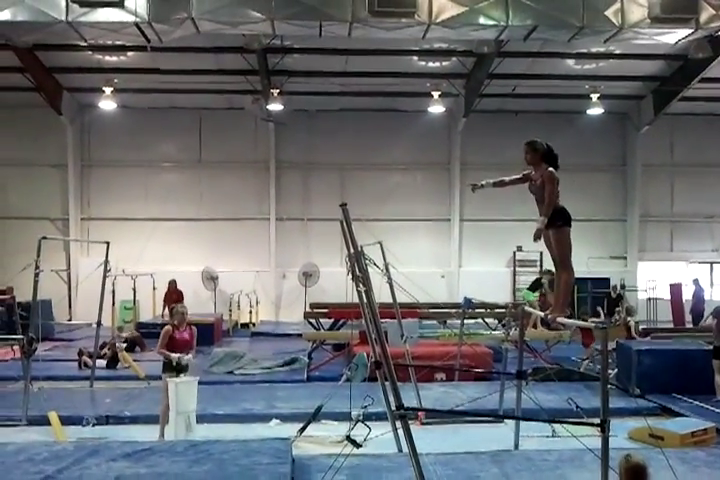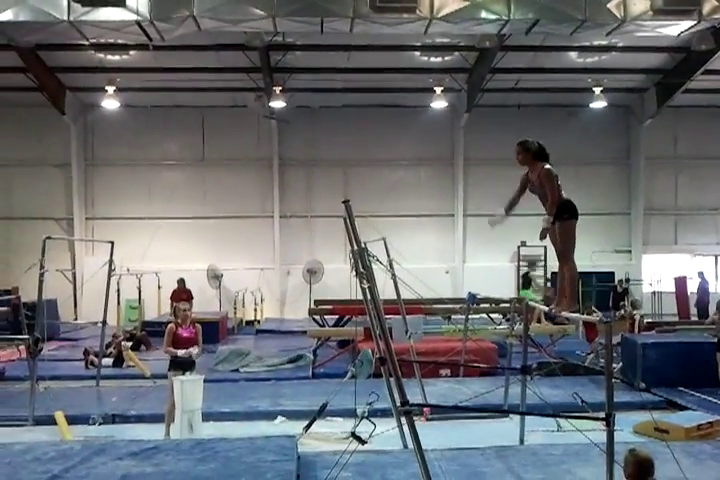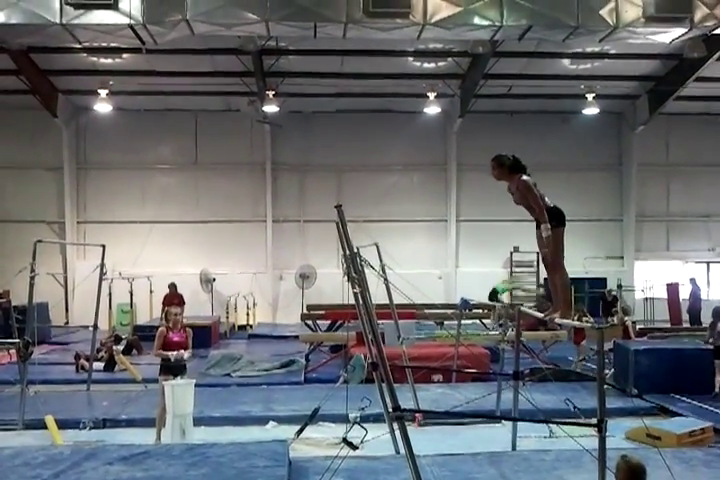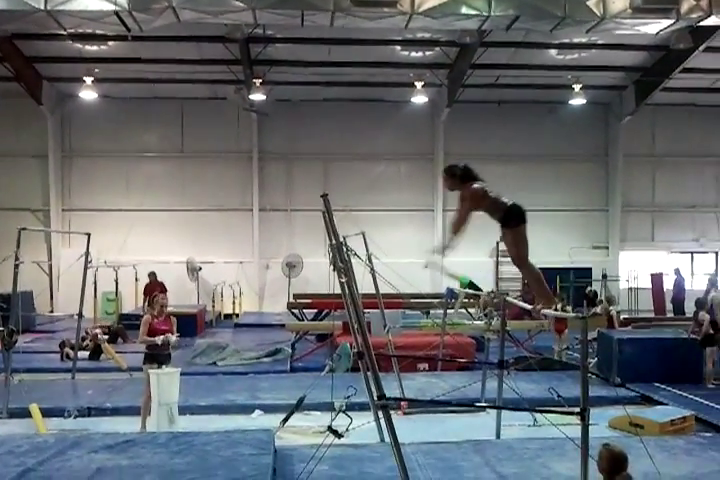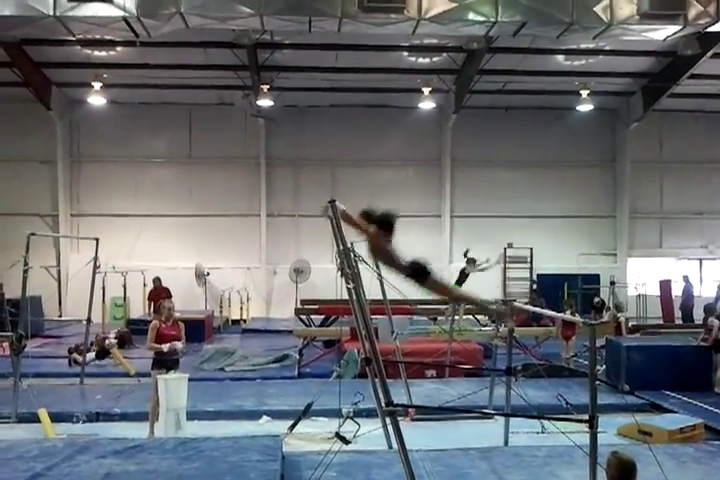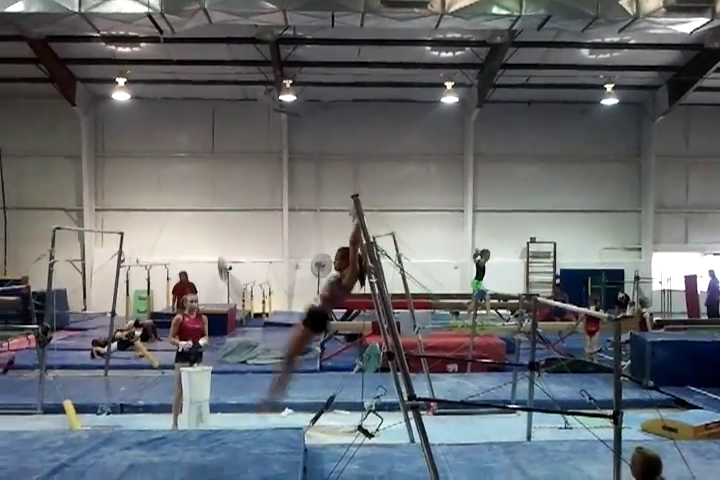
dt=0.4s
person 1, frame 1
left shoulder: (549, 173)
right shoulder: (531, 175)
left elbow: (550, 202)
right elbow: (507, 181)
left wrist: (540, 225)
right wrist: (483, 184)
left hip: (559, 218)
right hip: (548, 220)
left knee: (565, 265)
right knee: (558, 265)
left ankle: (563, 307)
right ankle: (557, 306)
person 1, frame 2
left shoulder: (546, 171)
right shoulder: (528, 175)
left elbow: (554, 199)
right elbow: (516, 198)
left wrist: (547, 224)
right wrist: (502, 215)
left hip: (565, 211)
right hip: (554, 213)
left knee: (567, 259)
right knee: (562, 259)
left ankle: (572, 302)
right ankle: (561, 300)
person 1, frame 3
left shoulder: (523, 183)
right shoulder: (511, 186)
left elbow: (539, 206)
left wrist: (546, 232)
left hip: (552, 217)
right hip: (543, 220)
left knee: (557, 266)
right knee: (549, 266)
left ankle: (566, 309)
right ankle: (558, 307)
person 1, frame 4
left shoulder: (471, 192)
right shoulder: (467, 193)
left elbow: (462, 219)
right elbow: (460, 218)
left wrist: (449, 242)
right wrist: (450, 241)
left hip: (512, 216)
right hip: (507, 219)
left knee: (522, 262)
right knee: (518, 261)
left ankle: (548, 299)
right ankle: (543, 299)
person 1, frame 5
left shoulder: (374, 234)
right shoulder: (377, 235)
left elbow: (352, 220)
left wrist: (335, 209)
left hip: (414, 270)
right hip: (414, 269)
left knee: (452, 294)
right knee: (451, 293)
left ankle: (490, 308)
right ankle: (490, 306)
person 1, frame 6
left shoulder: (349, 275)
right shoulder: (343, 276)
left elbow: (353, 247)
right elbow: (353, 247)
left wrist: (357, 227)
left hip: (317, 318)
right hip: (315, 315)
left knee: (290, 356)
right knee: (290, 355)
left ankle: (274, 393)
person 2, frame 1
left shoulder: (192, 329)
right shoulder: (168, 329)
left elbow: (193, 348)
right elbow: (159, 349)
left wrist: (190, 356)
right wrist: (172, 356)
left hip: (184, 366)
right hip: (169, 366)
right knee: (168, 400)
right ankle: (161, 434)
person 2, frame 2
left shoulder: (196, 327)
right shoulder: (172, 327)
left elbow: (200, 345)
right elbow: (166, 348)
left wrist: (196, 351)
right wrist: (180, 352)
left hip: (190, 364)
right hip: (176, 364)
right knee: (173, 399)
right ankle: (167, 432)
person 2, frame 3
left shoulder: (187, 331)
right shoulder: (163, 330)
left elbow: (189, 349)
right elbow: (156, 351)
left wrist: (186, 354)
right wrist: (172, 354)
left hip: (181, 368)
right hip: (166, 369)
right knee: (164, 403)
right ankle: (158, 437)
person 2, frame 4
left shoulder: (171, 319)
right shoulder: (148, 318)
left elbow: (174, 338)
right elbow: (141, 339)
left wrist: (172, 339)
right wrist: (159, 339)
left hip: (166, 357)
right hip: (151, 357)
right knee: (149, 392)
right ankle: (143, 425)
person 2, frame 5
left shoulder: (179, 325)
right shoulder: (156, 324)
left elbow: (183, 344)
right elbow: (149, 345)
left wrist: (179, 346)
right wrist: (165, 347)
left hip: (174, 362)
right hip: (159, 362)
right knee: (156, 397)
right ankle: (151, 430)
person 2, frame 6
left shoulder: (203, 318)
right shoulder: (179, 318)
left elbow: (205, 336)
right elbow: (171, 338)
left wrist: (204, 341)
right wrist: (181, 344)
left hip: (197, 355)
right hip: (183, 356)
right knee: (180, 390)
right ankle: (175, 422)
